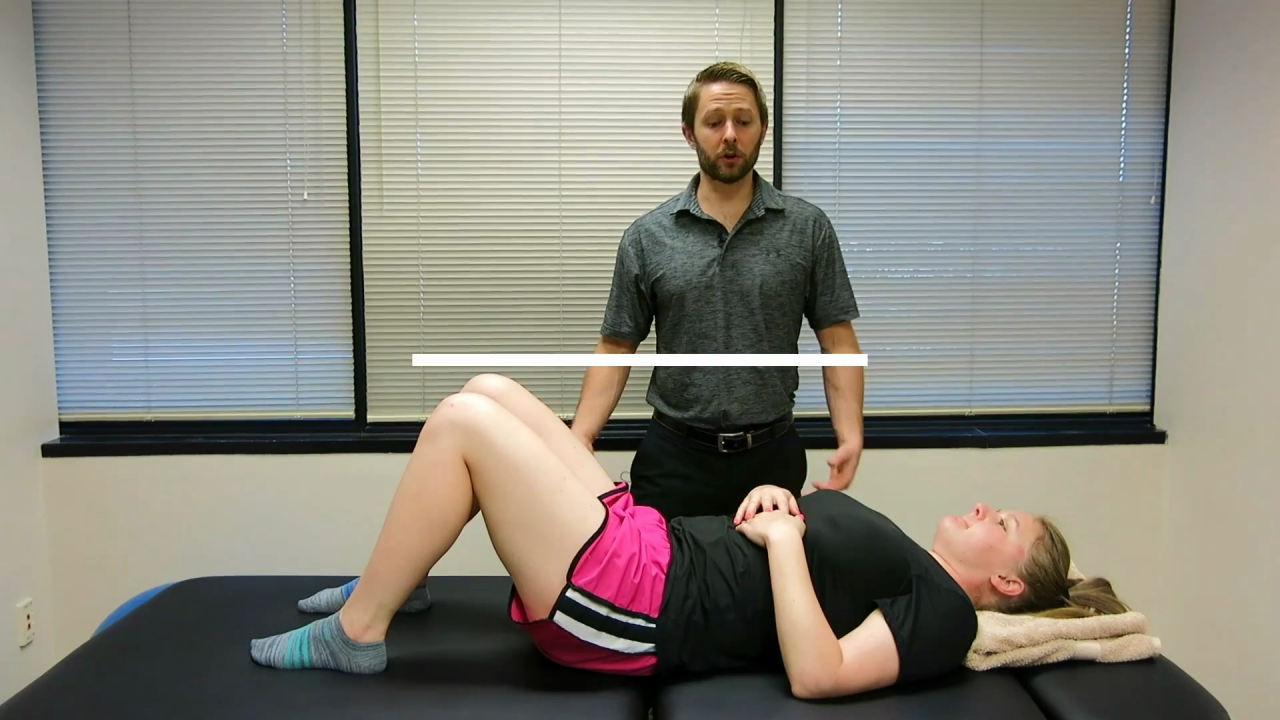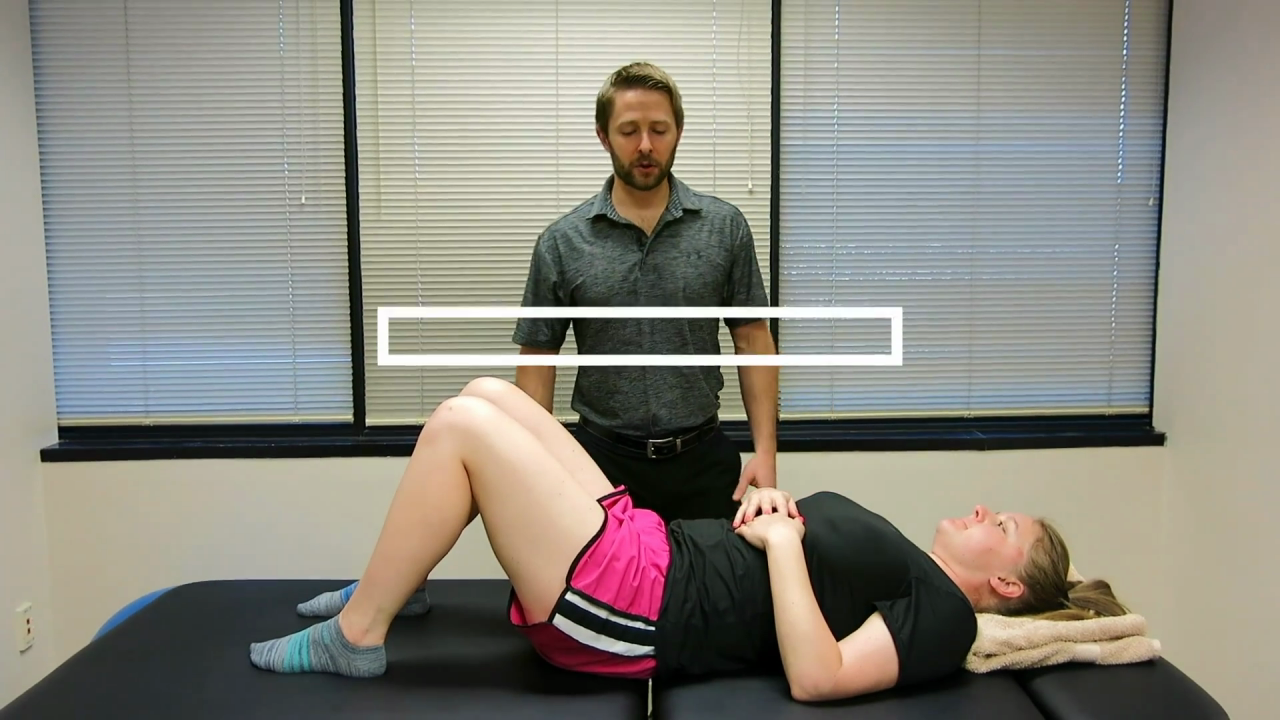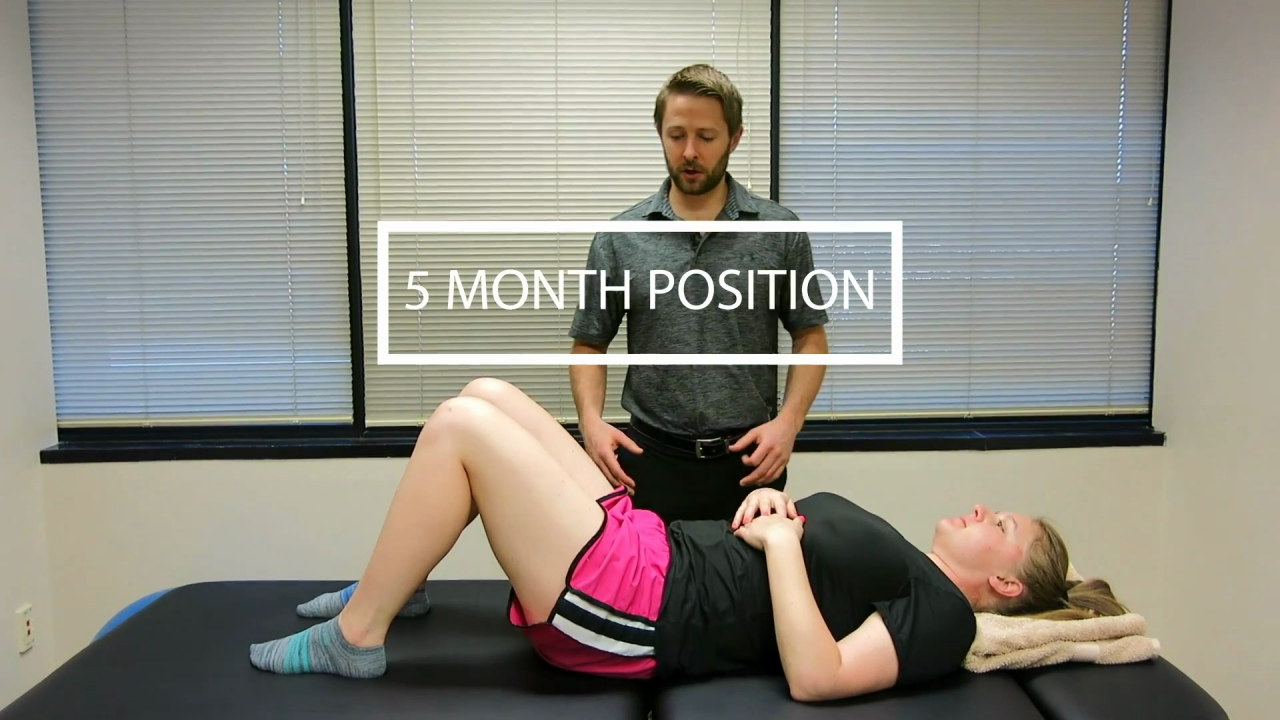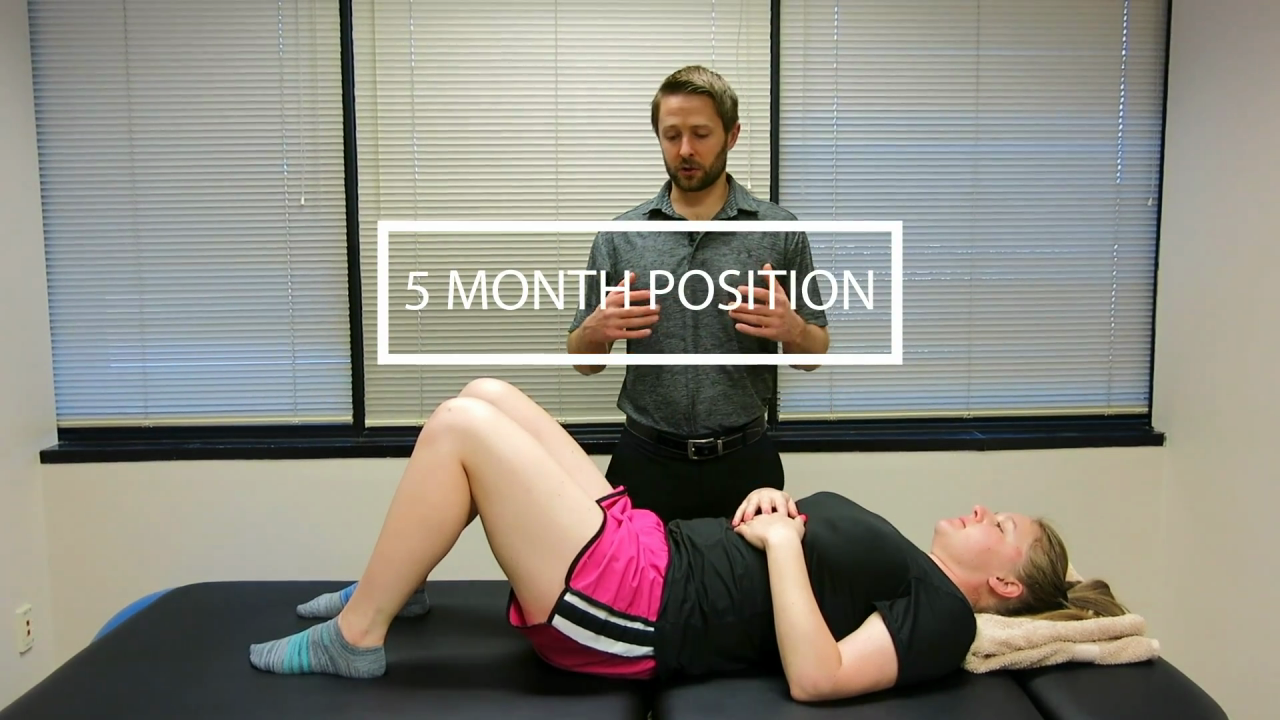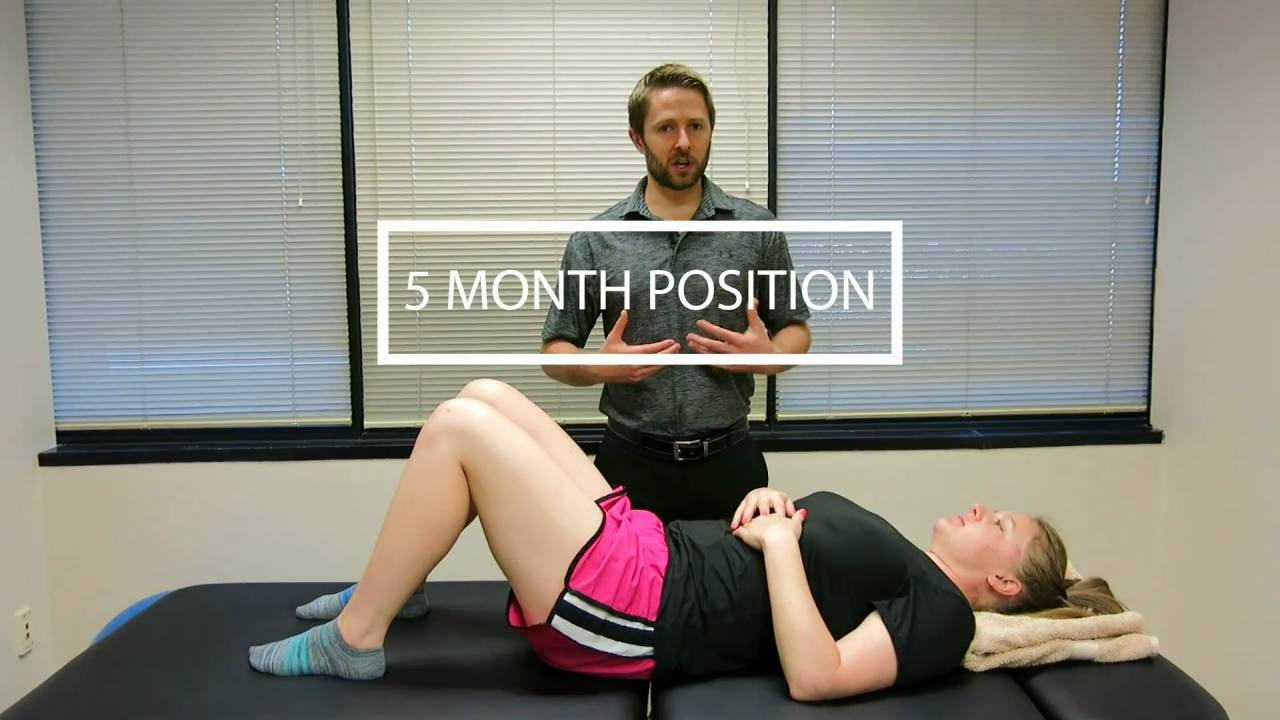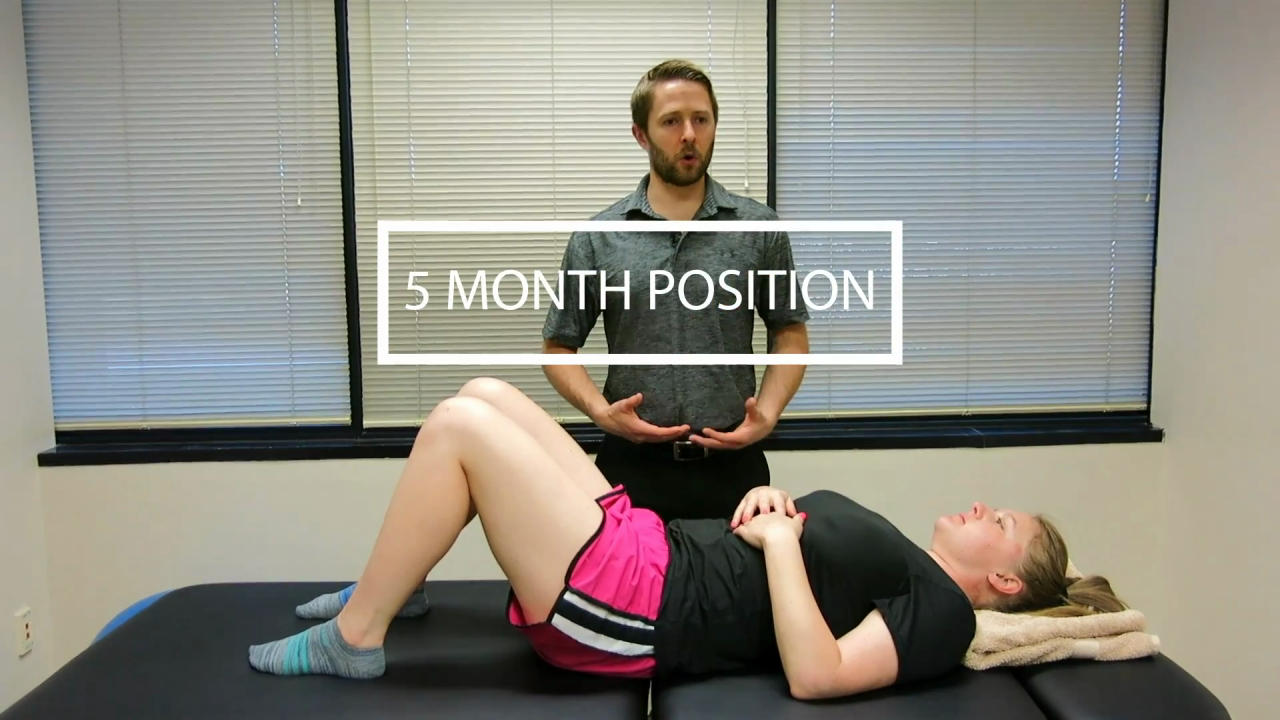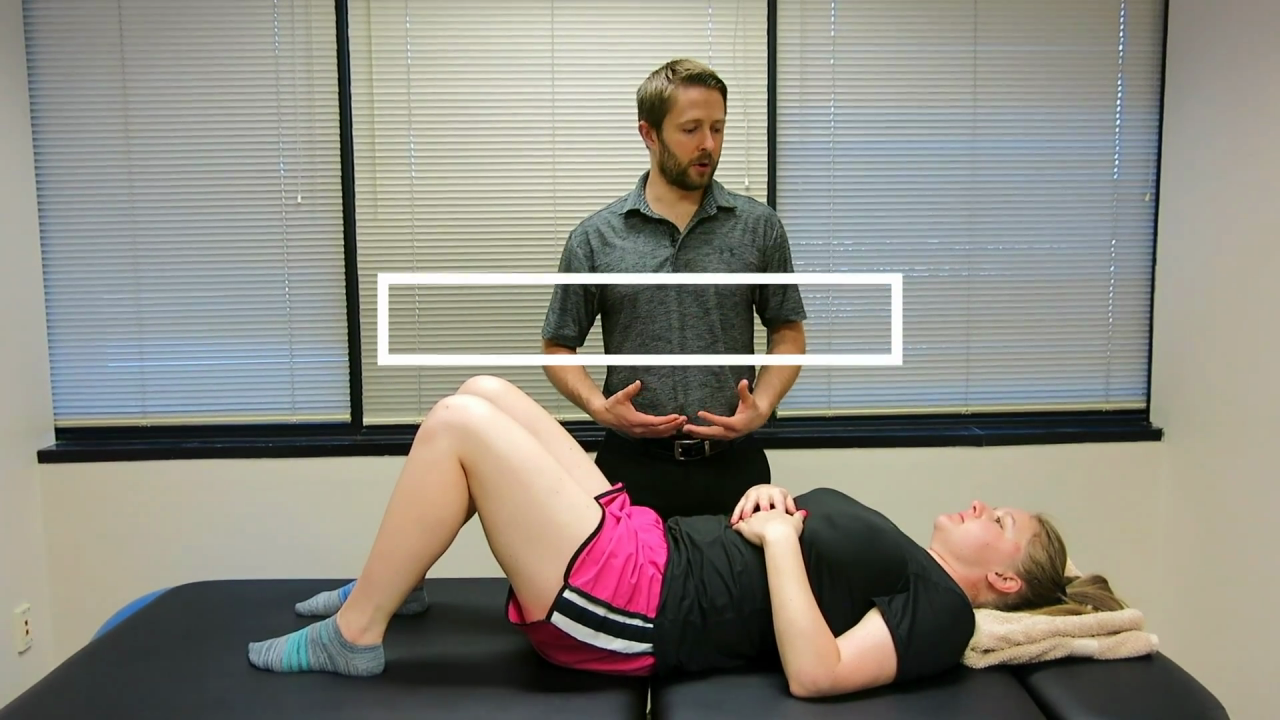
dt=0.7s
person 1, frame 1
left shoulder: (941, 614)
right shoulder: (908, 570)
left elbow: (817, 675)
left wrist: (783, 539)
right wrist: (776, 501)
left hip: (636, 607)
right hip: (651, 544)
left knee: (462, 425)
right knee: (488, 392)
left ankle: (358, 632)
right ankle: (398, 579)
person 1, frame 2
left shoulder: (942, 618)
right shoulder: (905, 573)
left elbow: (816, 677)
left wrist: (782, 542)
right wrist: (773, 502)
left hip: (634, 611)
right hip: (648, 546)
left knee: (459, 426)
right knee: (486, 397)
left ankle: (356, 635)
right ankle: (397, 582)
person 1, frame 3
left shoulder: (941, 617)
right shoulder: (906, 571)
left elbow: (815, 677)
left wrist: (780, 541)
right wrist: (772, 503)
left hip: (633, 611)
right hip: (648, 546)
left knee: (460, 426)
right knee: (486, 395)
left ankle: (356, 635)
right ankle: (396, 583)
person 1, frame 4
left shoulder: (942, 619)
right shoulder: (905, 572)
left elbow: (815, 677)
left wrist: (783, 542)
right wrist: (772, 502)
left hip: (634, 613)
right hip: (649, 549)
left knee: (460, 428)
right knee: (485, 397)
left ankle: (355, 637)
right ankle: (397, 585)
person 1, frame 5
left shoulder: (940, 615)
right shoulder: (904, 569)
left elbow: (813, 676)
left wrist: (778, 541)
right wrist: (770, 502)
left hip: (632, 611)
right hip: (648, 547)
left knee: (458, 428)
right knee: (484, 397)
left ankle: (355, 638)
right ankle: (393, 584)
person 1, frame 6
left shoulder: (941, 615)
right shoulder: (903, 568)
left elbow: (814, 675)
left wrist: (779, 542)
right wrist: (769, 500)
left hip: (633, 611)
right hip: (647, 547)
left knee: (458, 425)
right knee: (483, 396)
left ankle: (354, 638)
right ankle: (395, 583)
person 1, frame 7
left shoulder: (940, 612)
right shoulder: (904, 566)
left elbow: (815, 673)
left wrist: (779, 539)
right wrist: (770, 498)
left hip: (631, 609)
right hip: (646, 542)
left knee: (458, 425)
right knee: (483, 393)
left ankle: (356, 634)
right ankle: (397, 580)
person 2, frame 1
left shoulder: (808, 229)
right shoulder: (647, 236)
left elbow: (837, 338)
right elbow: (616, 346)
left wrist: (851, 436)
right wrist: (579, 438)
left hip: (771, 457)
right hip: (674, 455)
person 2, frame 2
left shoulder: (725, 227)
right shoulder: (562, 242)
left elbow: (752, 336)
right elbow: (537, 358)
left wrist: (764, 448)
left hip: (702, 459)
right hip: (605, 461)
person 2, frame 3
left shoulder: (780, 231)
right shoulder: (619, 239)
left elbow: (809, 337)
right elbow: (589, 344)
left wrist: (788, 421)
right wrist: (591, 420)
left hip: (747, 463)
right hip: (652, 461)
person 2, frame 4
left shoulder: (779, 231)
right shoulder: (620, 237)
left elbow: (813, 353)
right elbow: (584, 359)
left wrist: (791, 328)
right wrist: (597, 328)
left hip: (744, 460)
right hip: (647, 461)
person 2, frame 5
left shoulder: (756, 229)
right shoulder: (595, 240)
left elbow: (795, 330)
right elbow: (555, 353)
left wrist: (769, 356)
right wrist: (599, 367)
left hip: (729, 462)
right hip: (633, 464)
person 2, frame 6
left shoulder: (759, 228)
right shoulder: (597, 238)
left elbow: (790, 335)
right elbow: (559, 347)
left wrist: (768, 414)
right wrist: (600, 411)
left hip: (731, 461)
right hip: (634, 465)
person 2, frame 7
left shoulder: (759, 227)
right shoulder: (595, 237)
left elbow: (787, 333)
right elbow: (558, 348)
left wrist: (763, 406)
right wrist: (599, 406)
left hip: (732, 462)
right hip: (634, 465)
